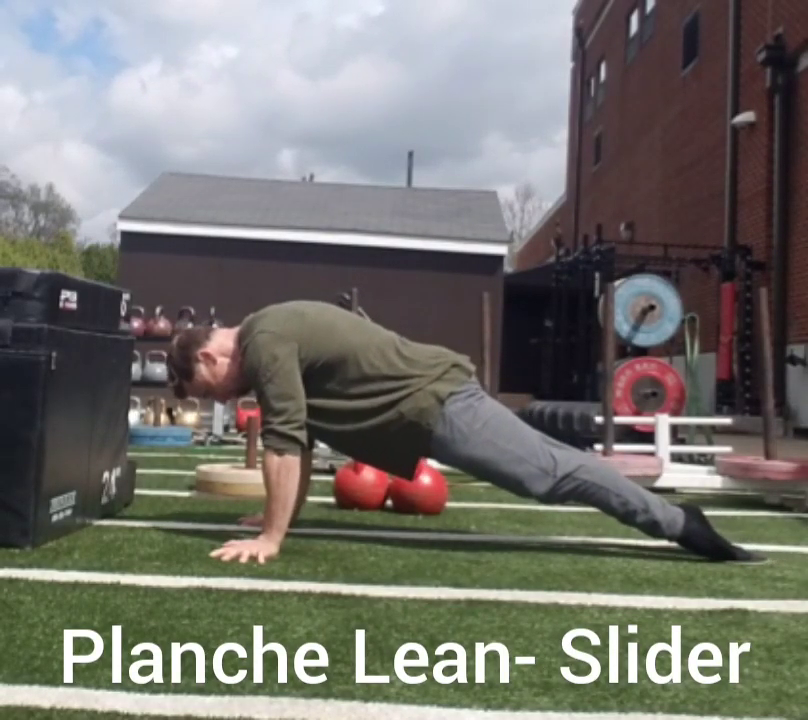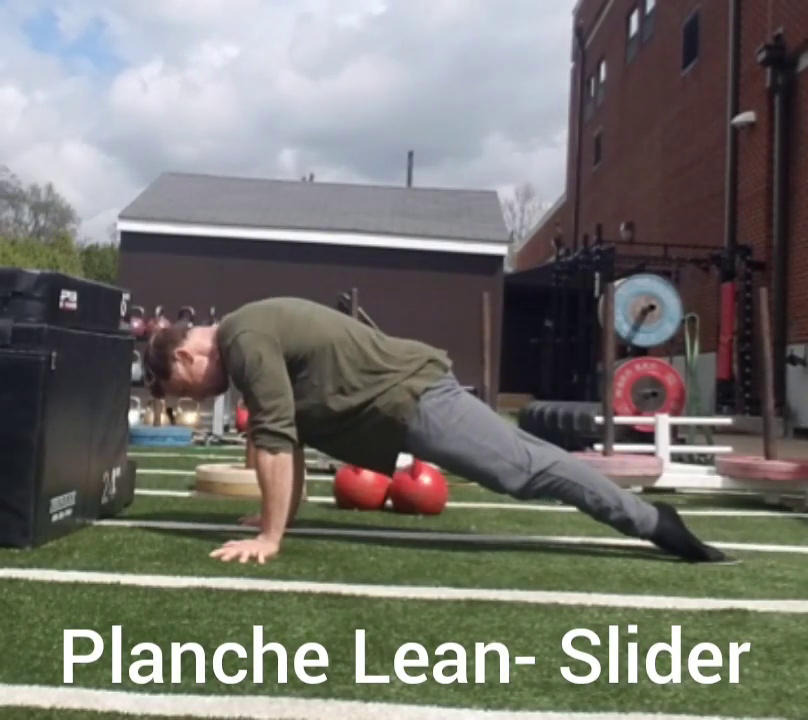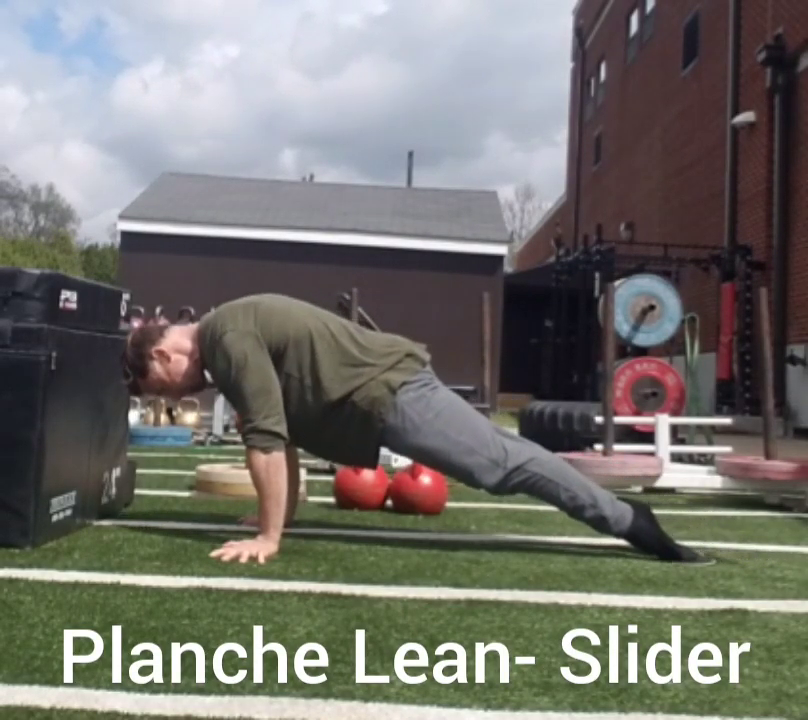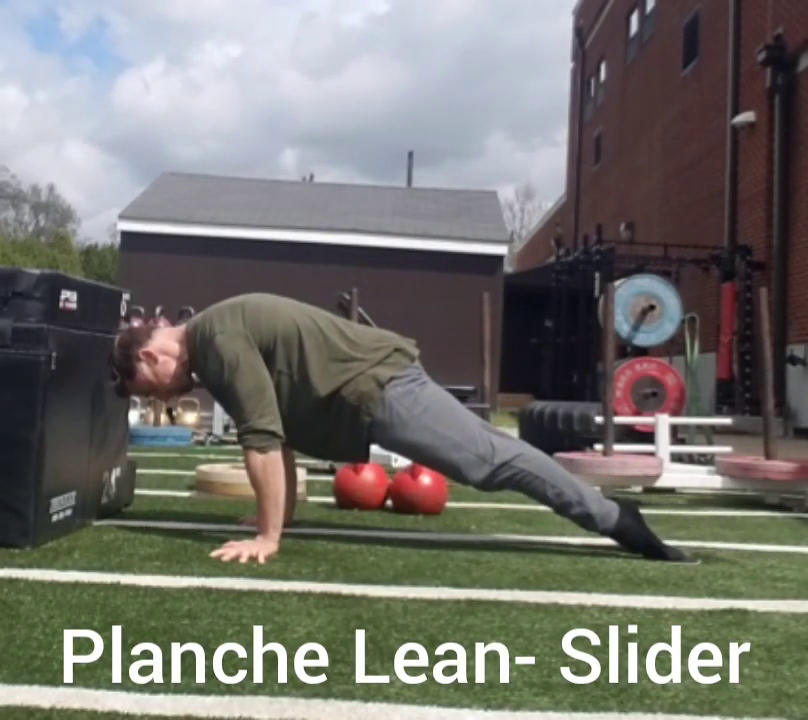
dt=0.5s
person 1, frame 1
left shoulder: (262, 346)
right shoulder: (271, 334)
left elbow: (283, 443)
right elbow: (301, 436)
left wrist: (269, 537)
right wrist: (283, 514)
left hip: (434, 404)
right hip: (433, 394)
left knee: (551, 473)
right knee: (549, 465)
left ankle: (679, 524)
right ankle: (678, 524)
person 1, frame 2
left shoulder: (244, 342)
right shoulder: (251, 333)
left elbow: (274, 440)
right elbow: (289, 431)
left wrist: (269, 537)
right wrist: (279, 512)
left hip: (410, 398)
right hip: (412, 389)
left knee: (527, 467)
right knee: (526, 460)
left ankle: (654, 523)
right ankle: (652, 521)
person 1, frame 3
left shoulder: (226, 339)
right shoulder: (230, 333)
left elbow: (265, 439)
right elbow: (280, 429)
left wrist: (268, 536)
right wrist: (278, 512)
left hip: (389, 392)
right hip: (389, 385)
left knee: (505, 465)
right knee: (503, 458)
left ankle: (628, 522)
right ankle: (627, 521)
person 1, frame 4
left shoulder: (215, 340)
right shoulder: (217, 335)
left elbow: (262, 437)
right elbow: (274, 429)
left wrist: (268, 536)
right wrist: (278, 511)
left hip: (378, 387)
right hip: (377, 382)
left knee: (493, 460)
right knee: (493, 455)
left ankle: (615, 520)
right ankle: (614, 519)
